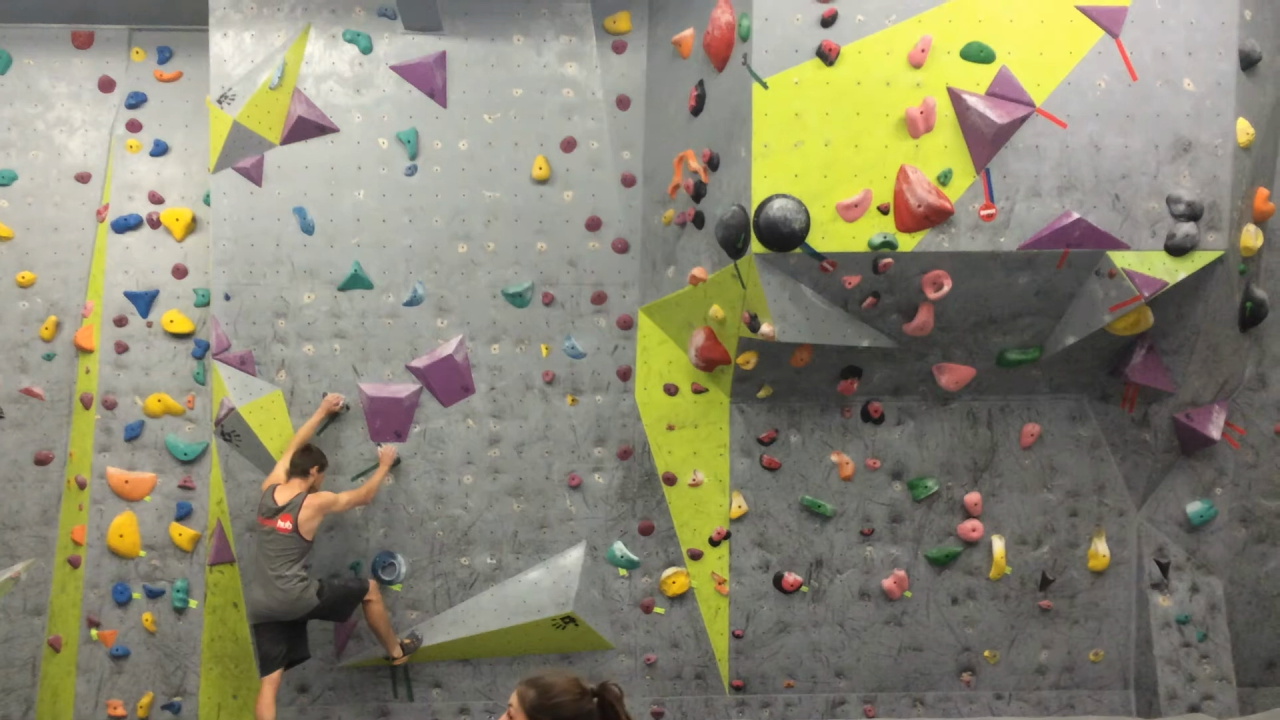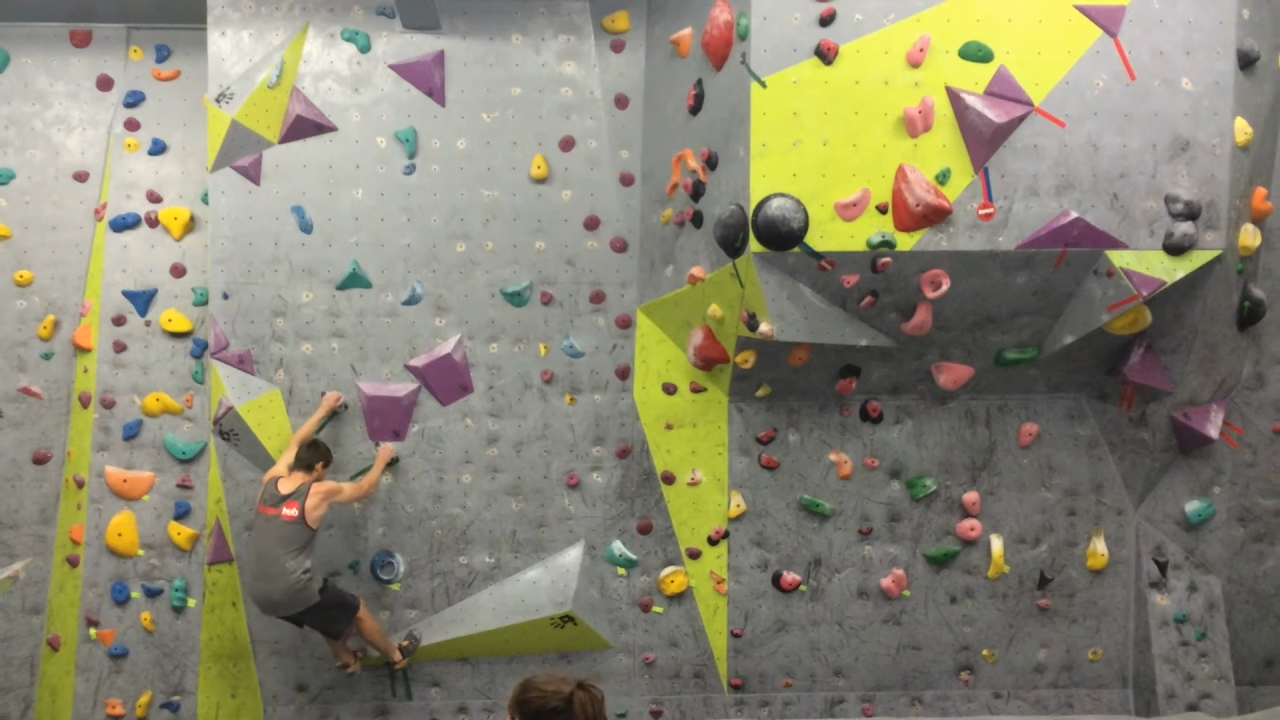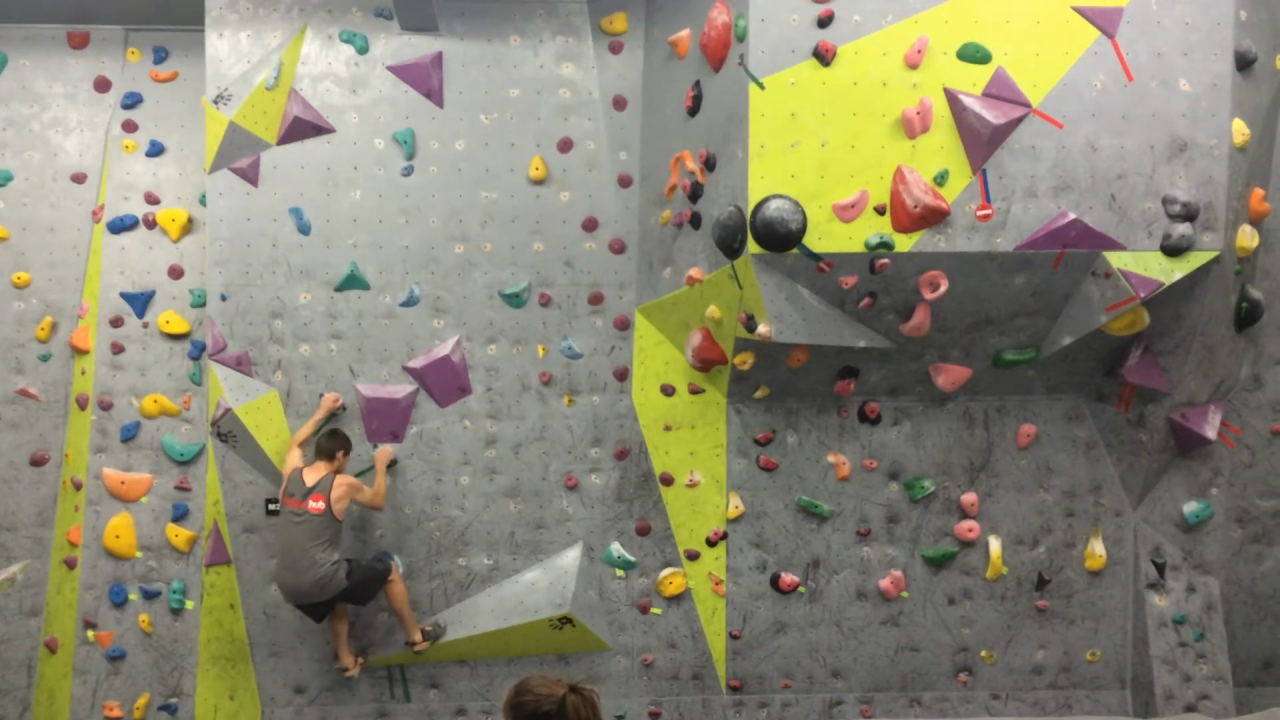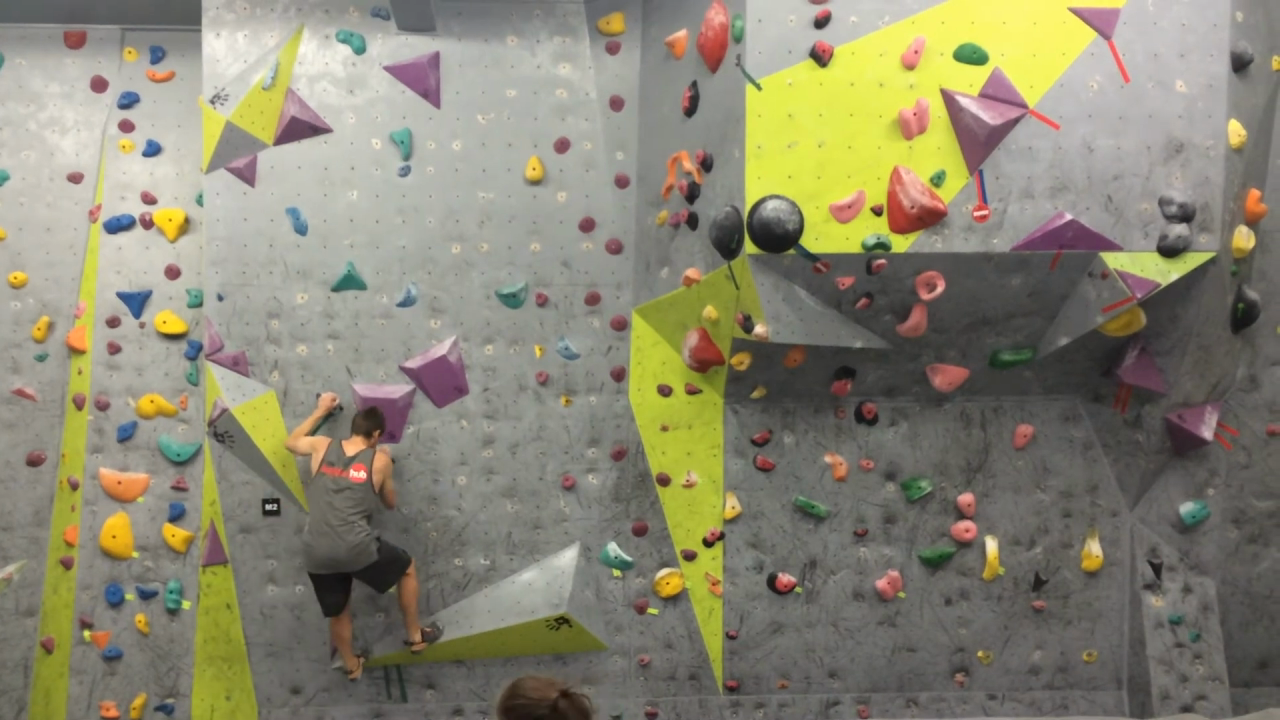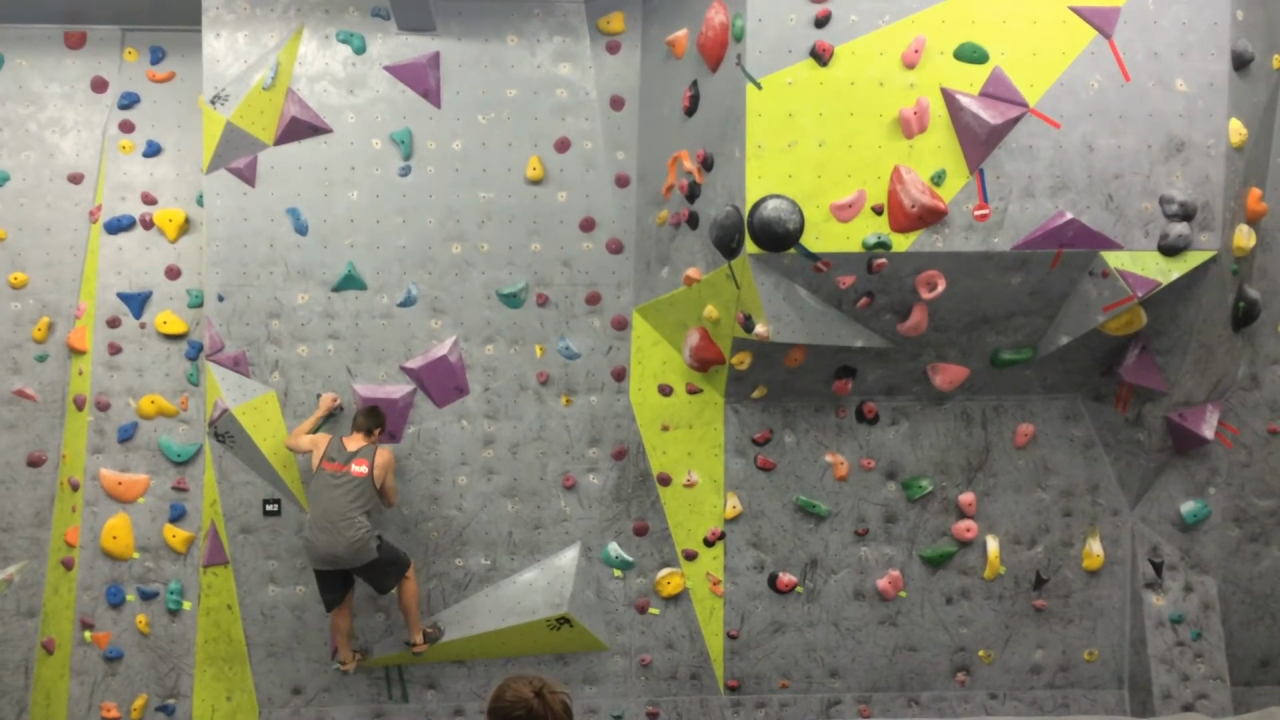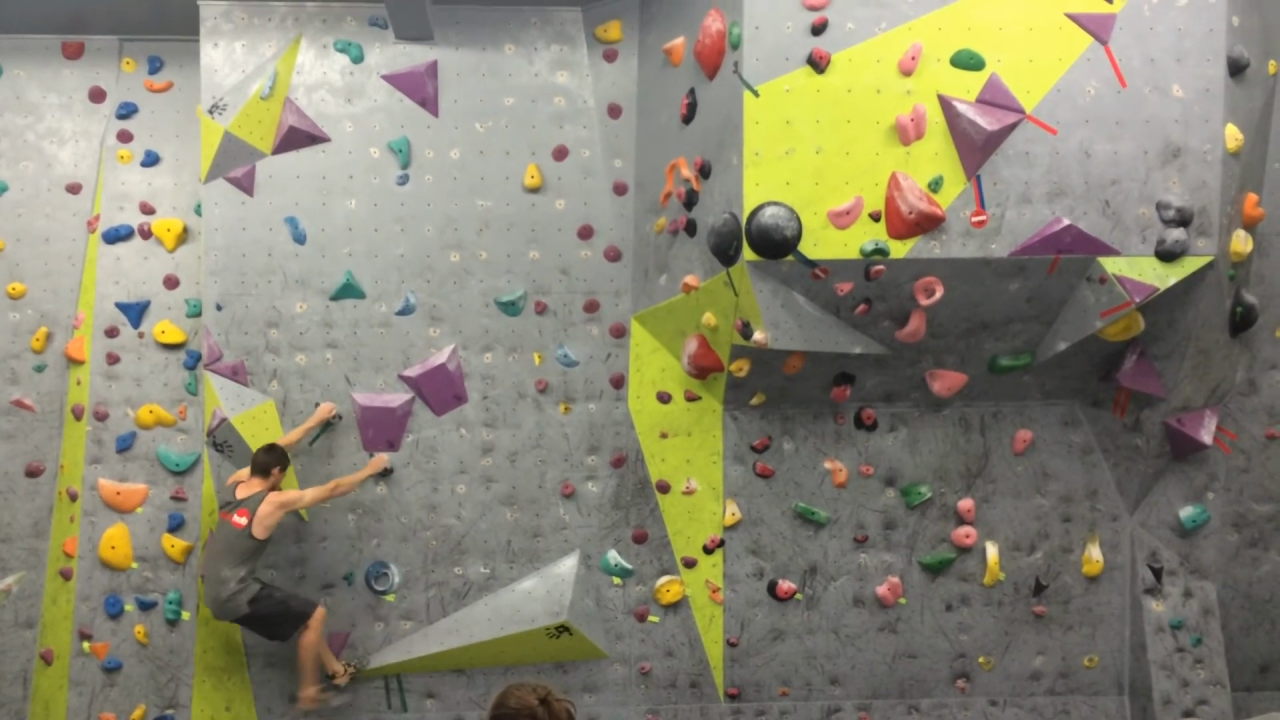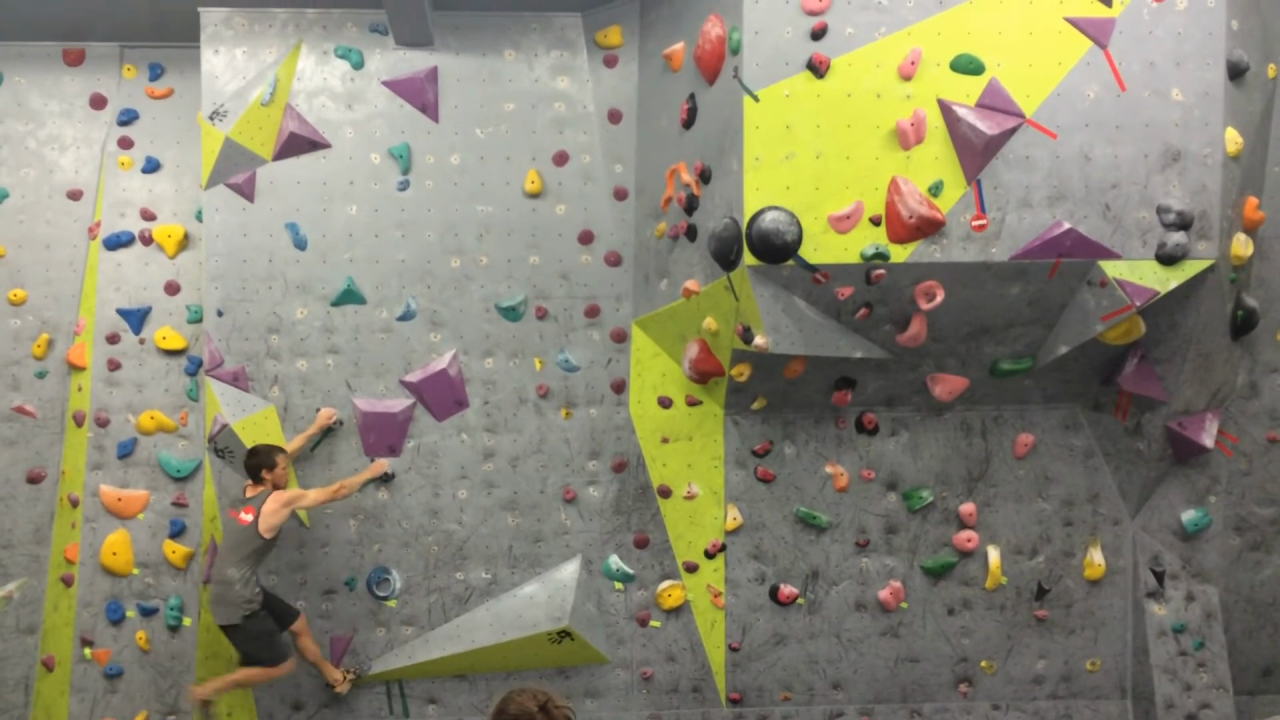
dt=0.7s
person 1, frame 1
left shoulder: (269, 488)
right shoulder: (316, 503)
left elbow: (293, 449)
right elbow: (364, 496)
left wrist: (322, 412)
right wrist: (384, 464)
left hip: (260, 605)
right hip: (295, 598)
left knee: (270, 681)
right knee: (369, 590)
right ankle: (395, 650)
person 1, frame 2
left shoulder: (271, 481)
right shoulder: (319, 492)
left elbow: (296, 444)
right elbow: (364, 489)
left wrist: (324, 410)
right wrist: (382, 460)
left hip: (260, 594)
right hip: (292, 592)
left knee: (328, 608)
right knee: (357, 610)
left ankle: (346, 658)
right ankle: (396, 655)
person 1, frame 3
left shoulder: (290, 473)
right shoulder: (343, 485)
left elbow: (295, 443)
right elbow: (378, 501)
left wrist: (322, 412)
right wrist: (381, 465)
left hip: (287, 585)
right hip: (321, 581)
left knee: (337, 599)
right knee: (390, 572)
left ankle: (347, 661)
right ankle: (416, 636)
person 1, frame 4
left shoulder: (322, 447)
right shoulder: (380, 460)
left elbow: (291, 441)
right elbow: (390, 502)
left wrist: (321, 411)
left hip: (316, 553)
right hip: (356, 549)
left knee: (337, 611)
right knee: (407, 569)
left ankle: (351, 665)
right ankle: (415, 636)
person 1, frame 5
left shoulder: (323, 443)
right shoulder: (383, 456)
left elbow: (291, 441)
right elbow: (389, 501)
left wrist: (321, 411)
left hip: (317, 548)
right hip: (356, 544)
left knee: (340, 604)
right knee: (406, 572)
left ankle: (346, 658)
right ankle: (417, 637)
person 1, frame 6
left shoulder: (238, 481)
right shoulder: (276, 502)
left elbow: (274, 451)
right elbow: (331, 490)
left wrist: (313, 422)
right wrist: (370, 469)
left hip: (222, 589)
right hip: (235, 596)
left knee: (300, 612)
right knee: (315, 615)
left ankle: (336, 669)
right ankle: (309, 691)
person 1, frame 7
left shoulder: (249, 489)
right shoulder: (282, 499)
left elbow: (281, 455)
right elbow: (335, 492)
left wrist: (315, 429)
right wrist: (371, 472)
left hip: (234, 593)
right hip: (237, 602)
left knee: (299, 624)
right knee: (279, 665)
left ankle: (335, 677)
right ankle: (207, 690)
